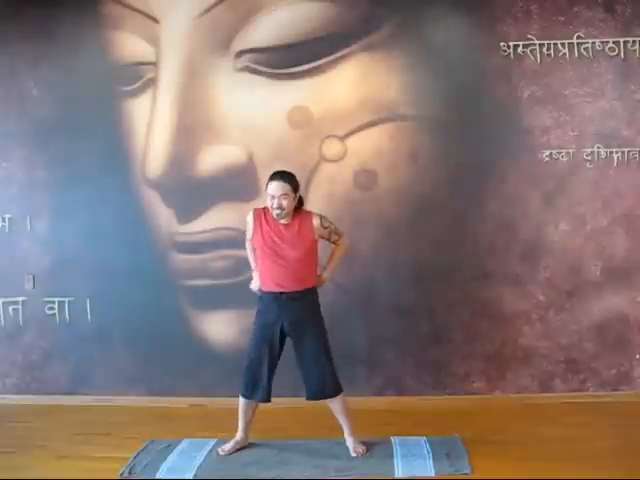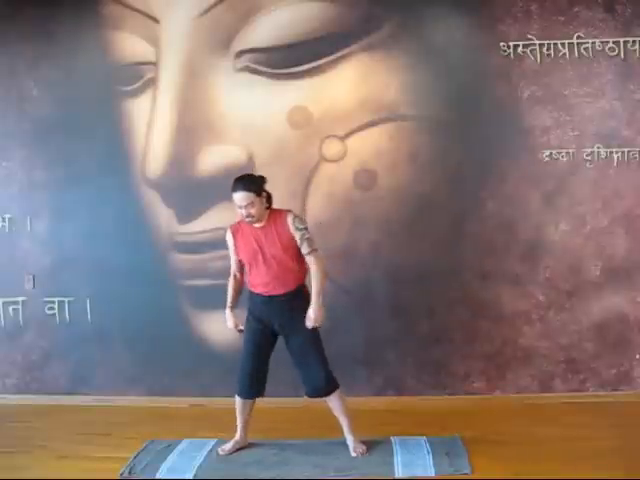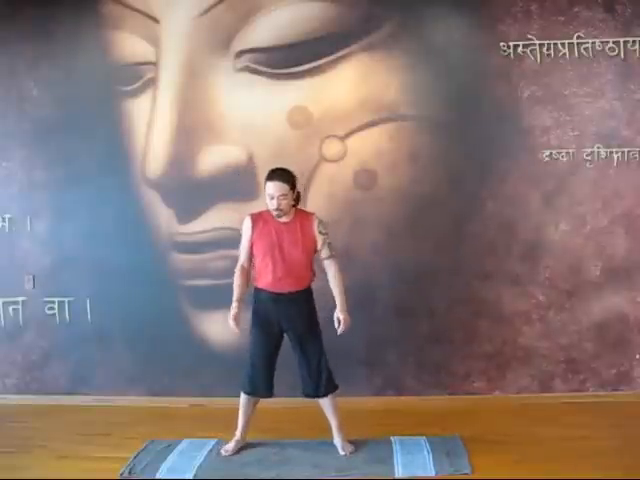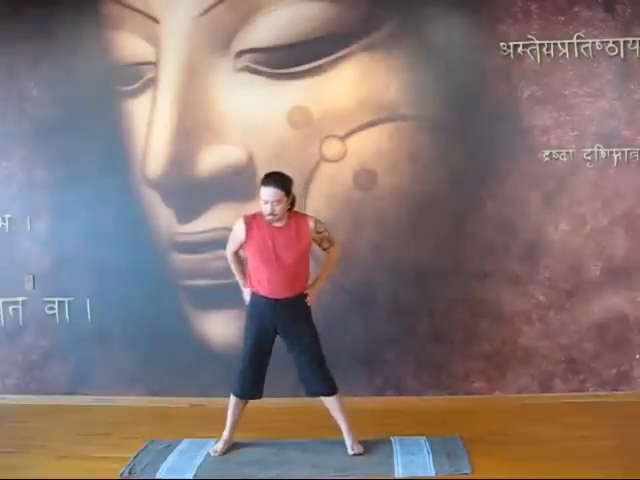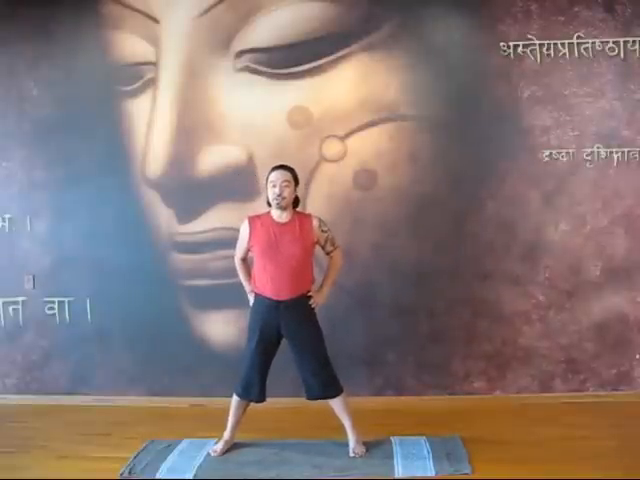
dt=1s
person 1, frame 1
left shoulder: (313, 222)
right shoulder: (255, 218)
left elbow: (341, 241)
left wrist: (326, 274)
left hip: (304, 304)
right hip: (269, 305)
left knee: (323, 372)
right knee: (254, 372)
left ankle: (349, 435)
right ankle: (241, 435)
person 1, frame 2
left shoulder: (290, 221)
right shoulder: (234, 232)
left elbow: (314, 262)
right elbow: (236, 274)
left wrist: (316, 303)
right wrist: (229, 309)
left hip: (294, 304)
right hip: (259, 308)
left knee: (317, 370)
right knee: (248, 373)
left ankle: (349, 433)
right ankle: (240, 436)
person 1, frame 3
left shoulder: (312, 223)
right shoulder: (253, 222)
left elbow: (330, 264)
right elbow: (243, 266)
left wrist: (341, 305)
right wrist: (236, 303)
left hip: (300, 302)
right hip: (266, 303)
left knee: (317, 368)
right knee: (256, 370)
left ankle: (337, 433)
right ankle: (239, 435)
person 1, frame 4
left shoulder: (308, 225)
right shoulder: (246, 225)
left elbow: (332, 249)
right elbow: (231, 252)
left wrist: (317, 285)
right wrist: (244, 286)
left hip: (295, 307)
right hip: (260, 307)
left knee: (316, 370)
right knee: (247, 372)
left ankle: (348, 433)
right ankle: (227, 435)
person 1, frame 5
left shoulder: (312, 224)
right shoulder: (251, 225)
left elbow: (336, 255)
right elbow: (239, 258)
left wrist: (323, 291)
right wrist: (250, 292)
left hip: (300, 308)
right hip: (264, 309)
left knee: (321, 372)
right knee: (251, 373)
left ankle: (352, 434)
right ankle: (228, 436)
